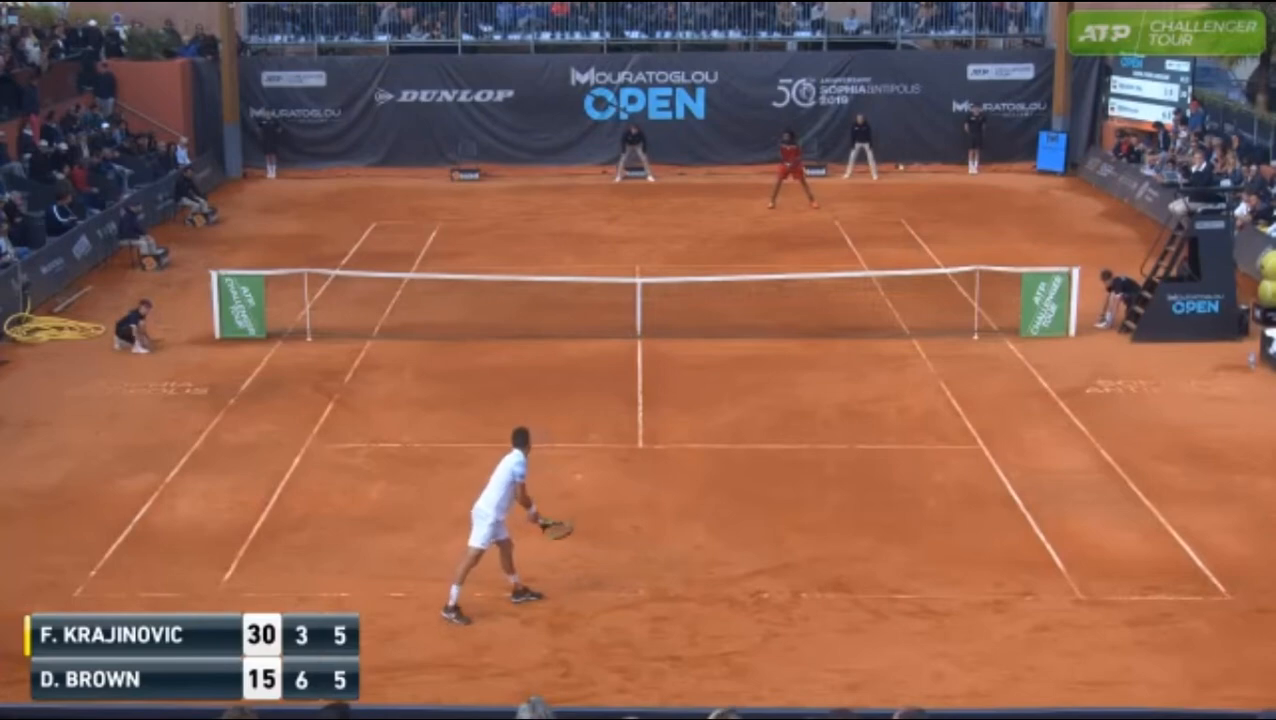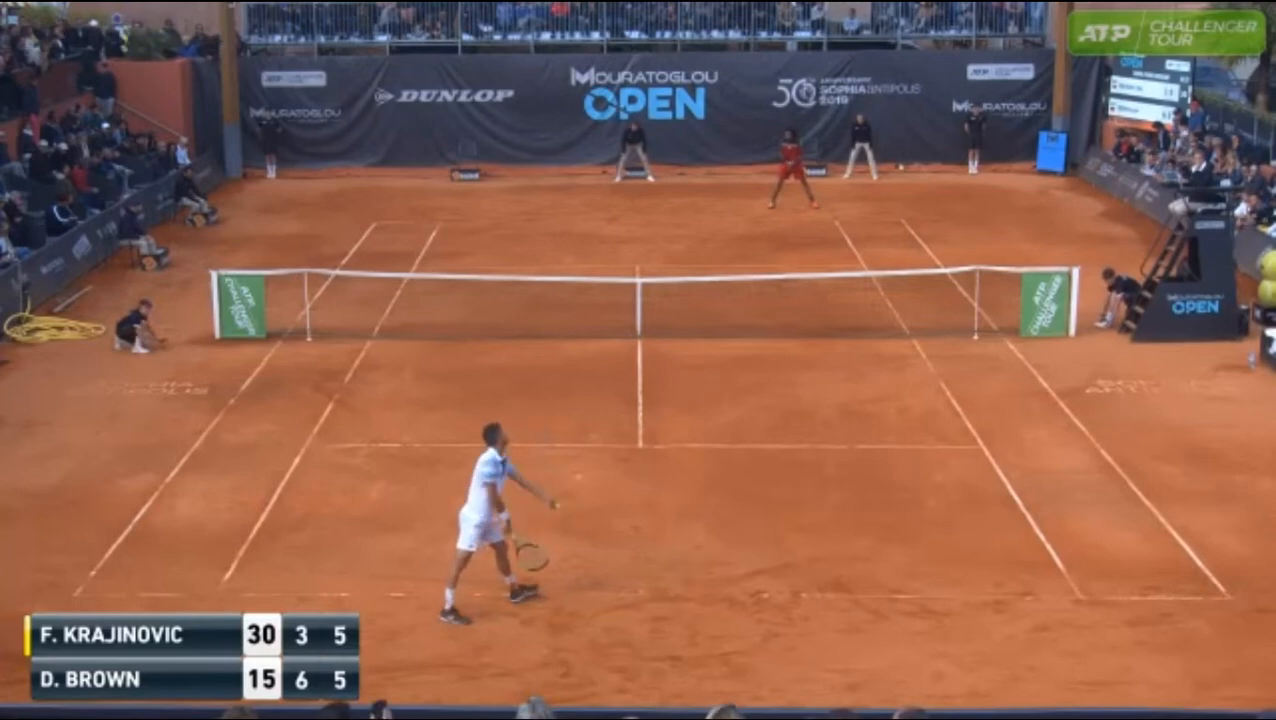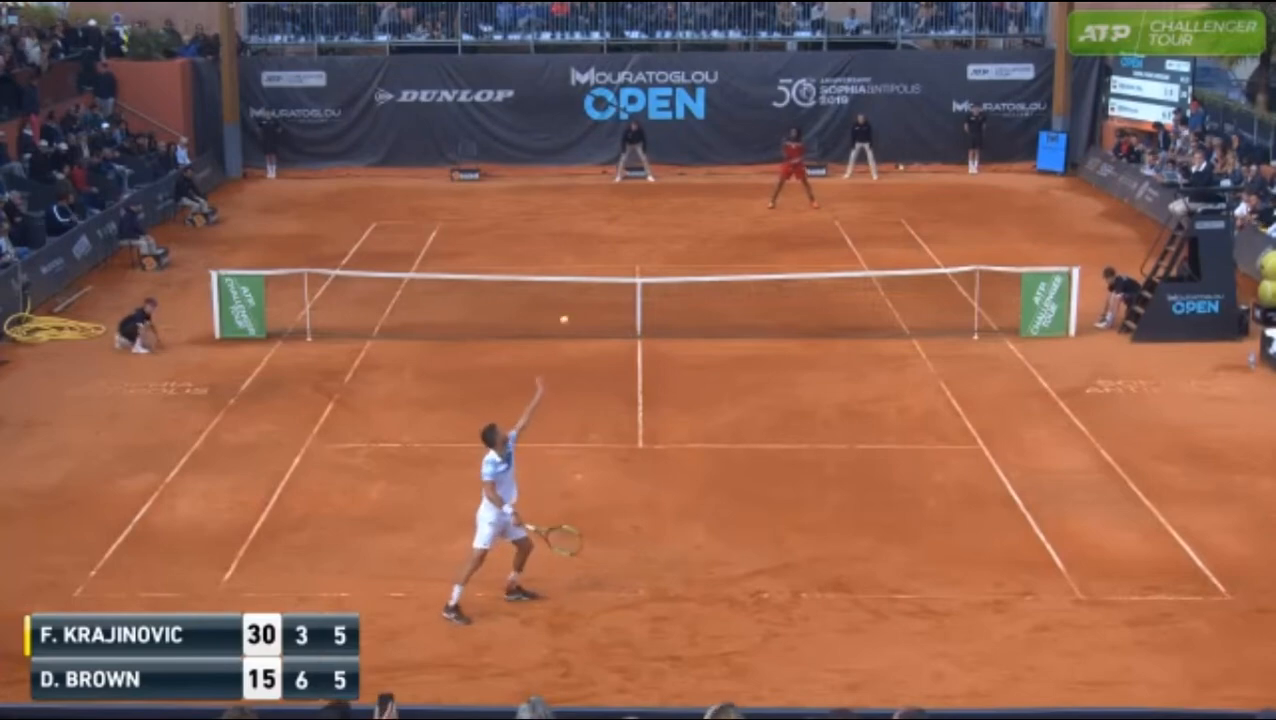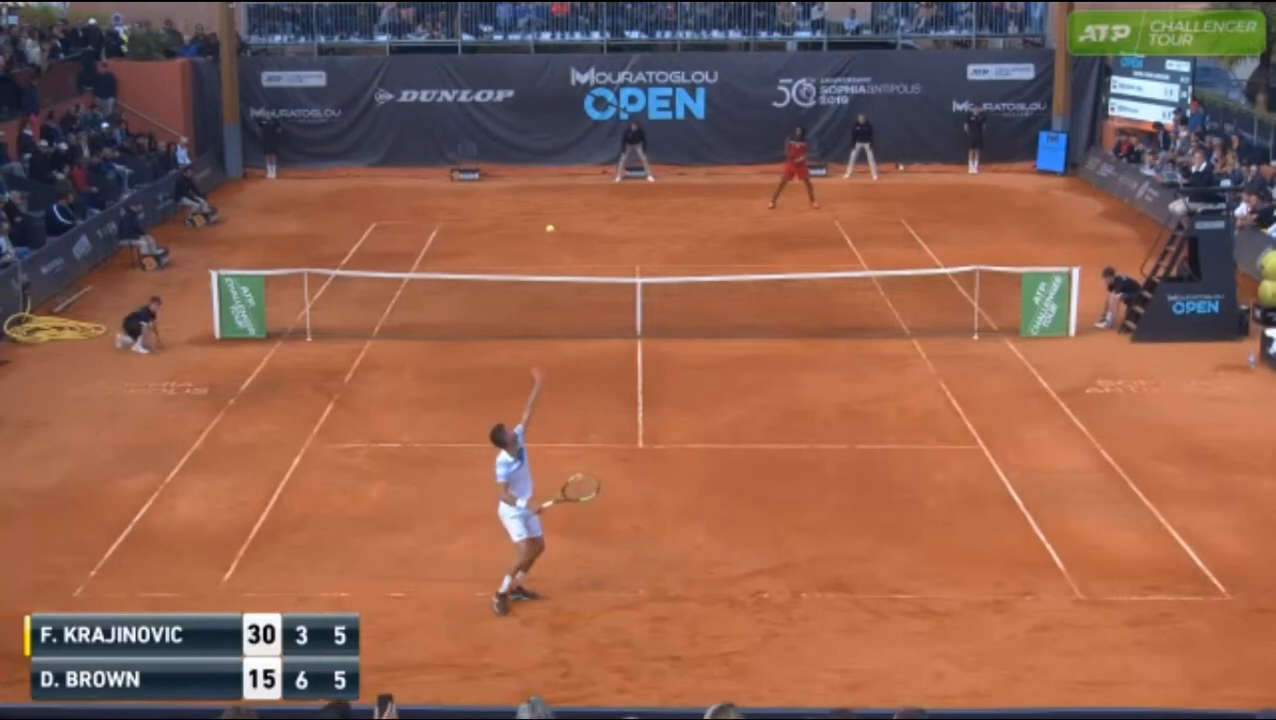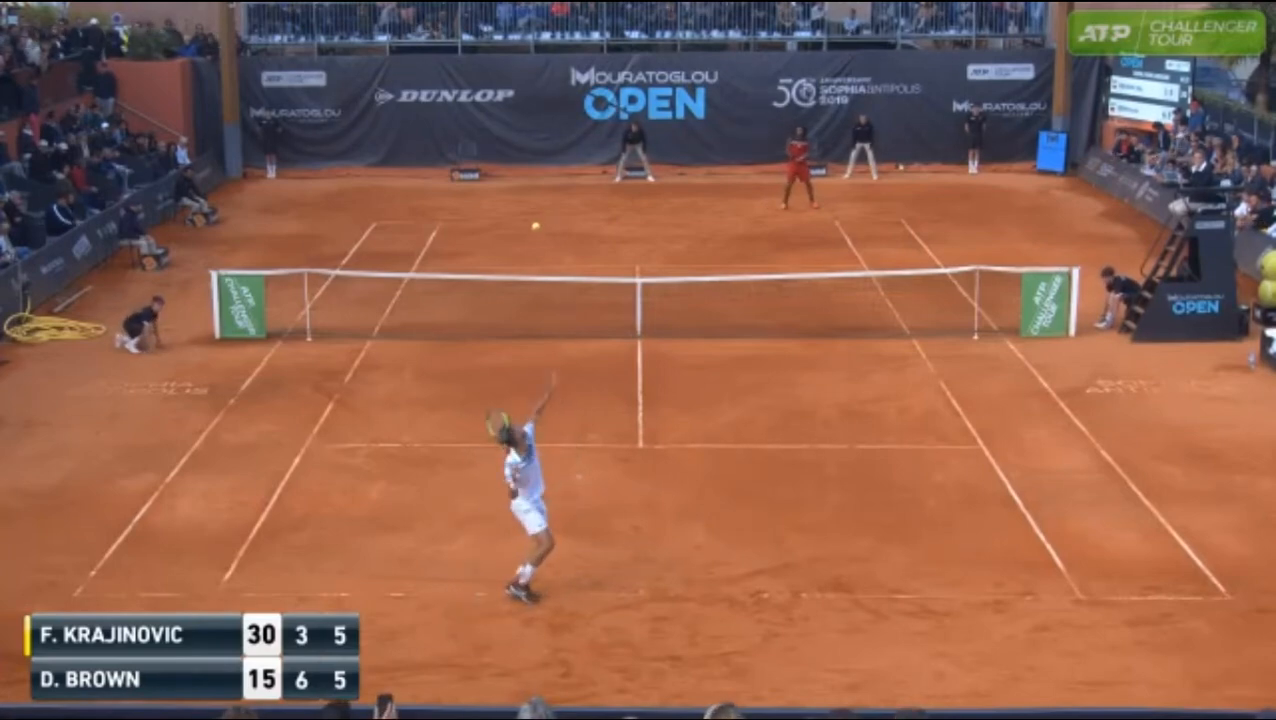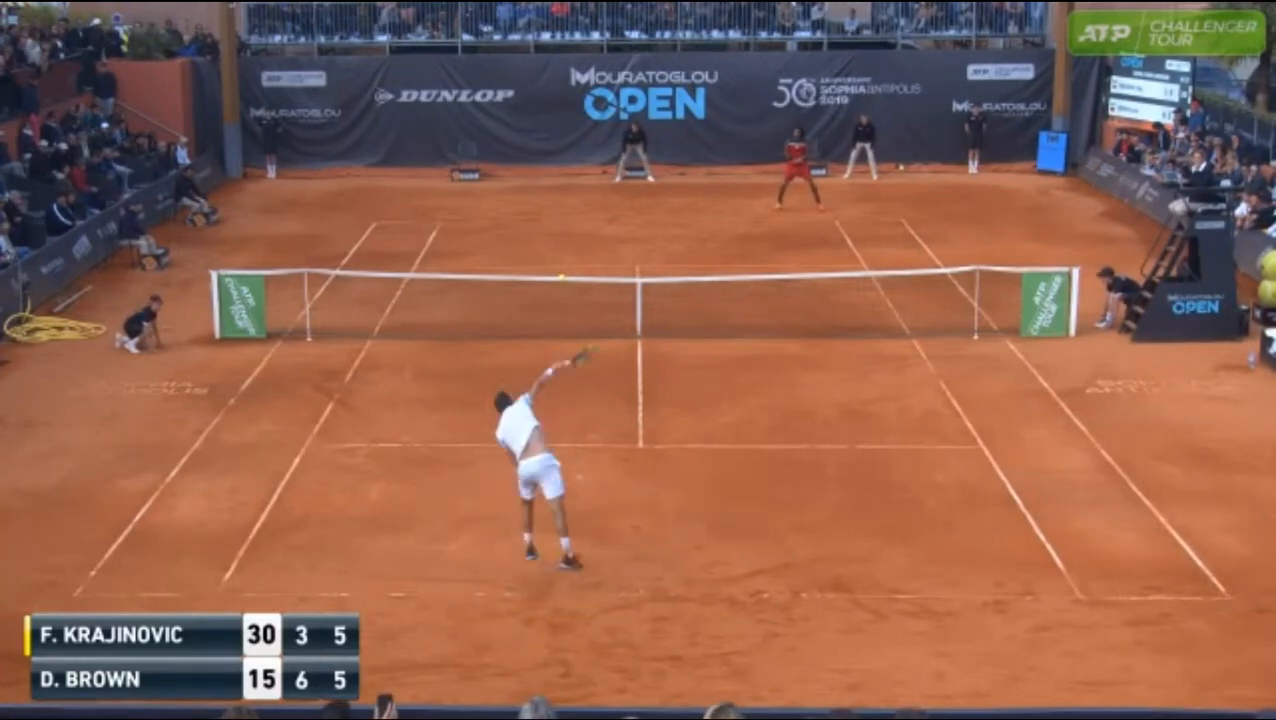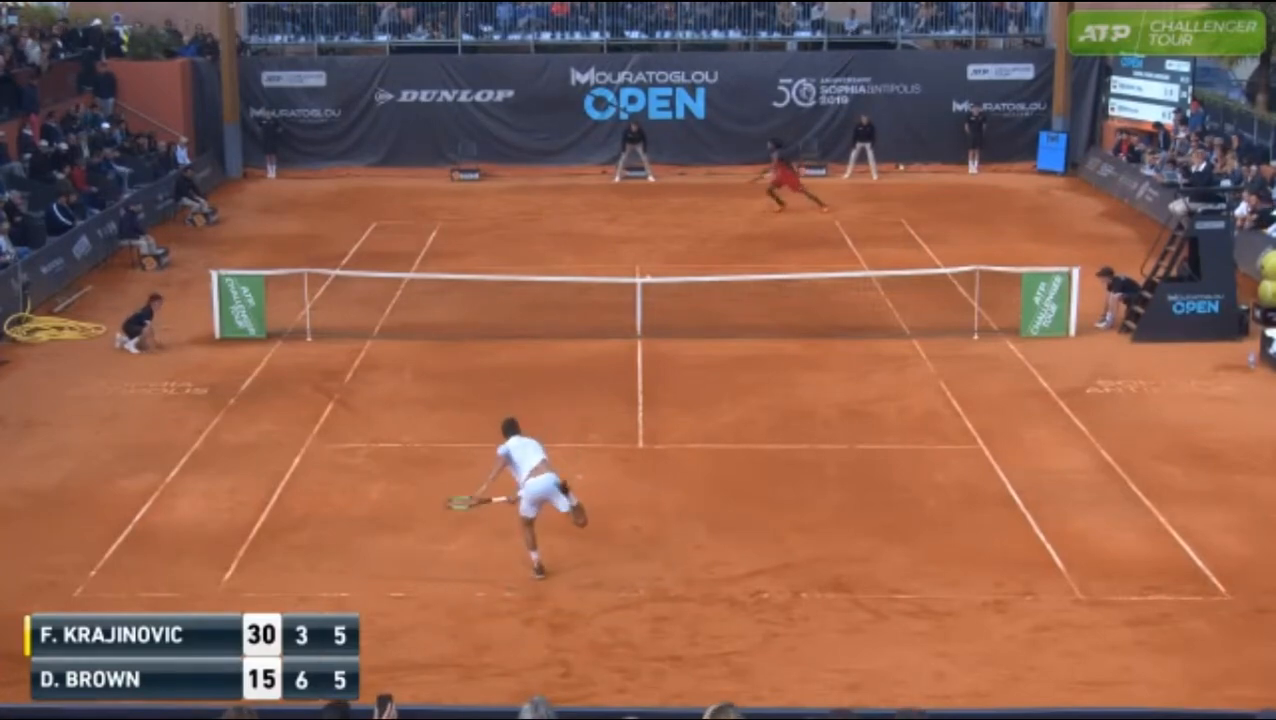
dt=0.3s
person 1, frame 1
left shoulder: (513, 459)
right shoulder: (519, 461)
left elbow: (514, 494)
right elbow: (521, 495)
left wrist: (529, 510)
right wrist: (532, 510)
left hip: (492, 513)
right hip: (487, 514)
left knee: (507, 546)
right knee: (472, 557)
left ankle: (518, 590)
right ankle: (451, 606)
person 1, frame 2
left shoulder: (503, 460)
right shoulder: (487, 461)
left elbow: (522, 480)
right elbow: (492, 496)
left wrist: (544, 497)
right wrist: (505, 516)
left hip: (487, 518)
right hip: (473, 517)
left knee: (501, 548)
right knee: (462, 560)
left ankle: (515, 590)
right ankle: (448, 609)
person 1, frame 3
left shoulder: (508, 444)
right shoulder: (490, 463)
left elbow: (524, 419)
right elbow: (490, 494)
left wrist: (540, 393)
right wrist: (510, 511)
left hip: (507, 513)
right hip: (492, 516)
left knee: (526, 546)
right knee: (477, 559)
left ankle: (512, 588)
right ankle: (452, 606)
person 1, frame 4
left shoulder: (518, 440)
right shoulder: (503, 463)
left elbow: (528, 409)
right elbow: (503, 495)
left wrist: (538, 384)
right wrist: (526, 504)
left hip: (526, 509)
right hip: (512, 511)
left knee: (538, 547)
right knee: (525, 553)
left ankle: (515, 587)
right ankle: (501, 594)
person 1, frame 5
left shoulder: (528, 437)
right shoulder: (512, 463)
left elbow: (536, 413)
right elbow: (512, 496)
left wrist: (550, 392)
right wrist: (513, 482)
left hip: (536, 503)
right hip: (526, 506)
left knee: (543, 545)
right knee: (547, 543)
left ankle: (517, 581)
right ankle: (520, 584)
person 1, frame 6
left shoulder: (501, 431)
right shoulder: (521, 404)
left elbow: (514, 459)
right elbow: (539, 383)
right wrist: (554, 369)
left hip: (525, 467)
right hip: (544, 461)
left knee: (527, 505)
right knee: (558, 510)
left ankle: (529, 547)
right ankle: (568, 556)
person 1, frame 7
left shoulder: (506, 447)
right shoulder: (534, 443)
left elbow: (501, 463)
left wrist: (484, 486)
right wrist: (520, 494)
left hip: (532, 487)
right hip: (550, 480)
left knee: (527, 524)
right knee: (580, 521)
left ankle: (537, 566)
right ankle: (565, 492)
